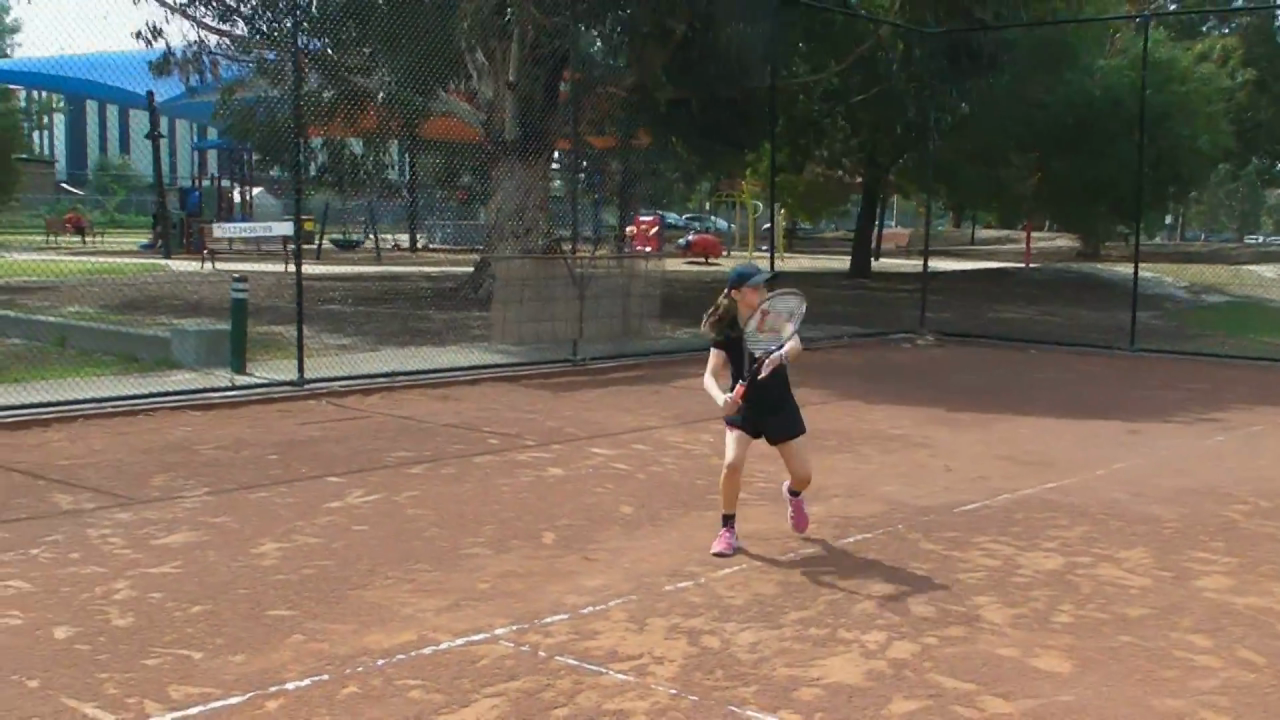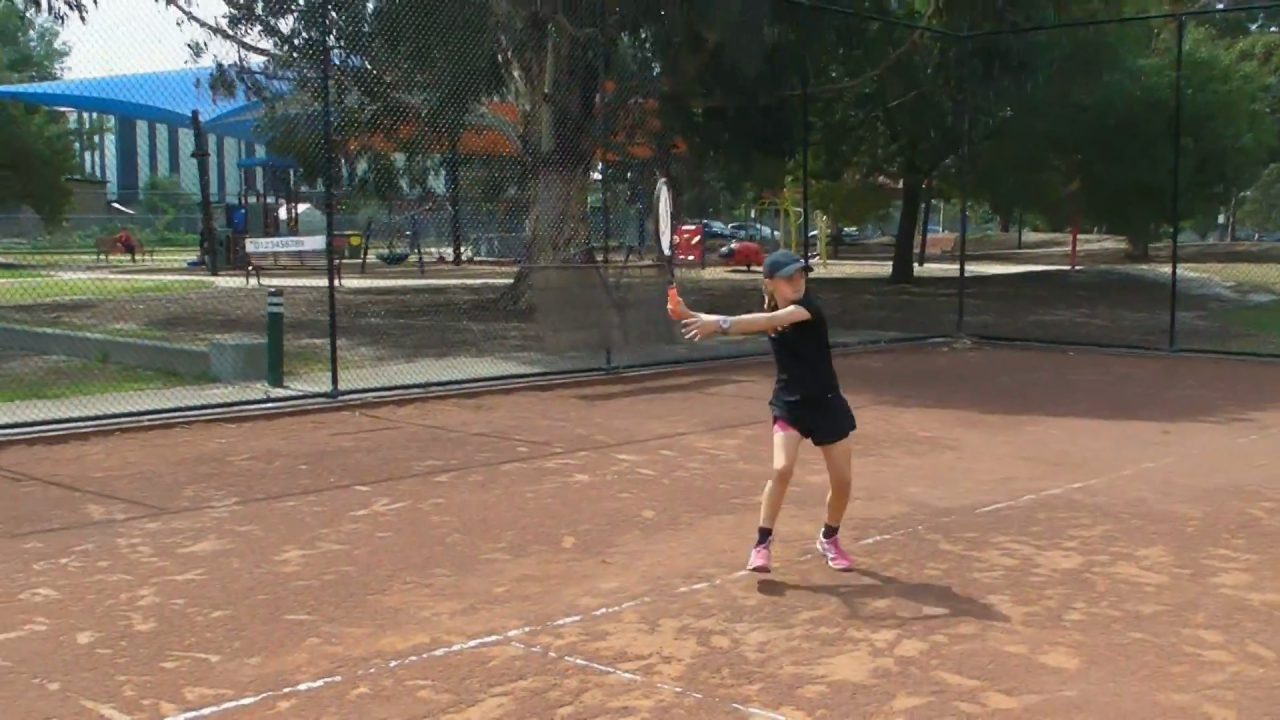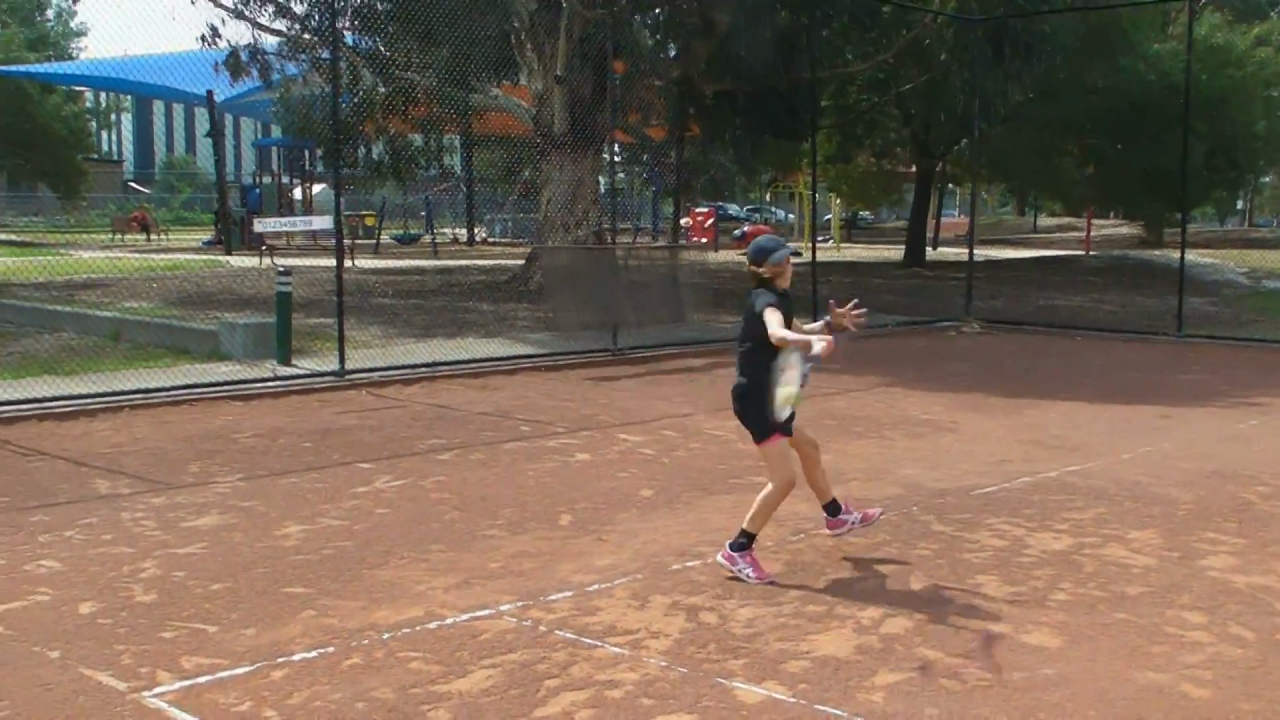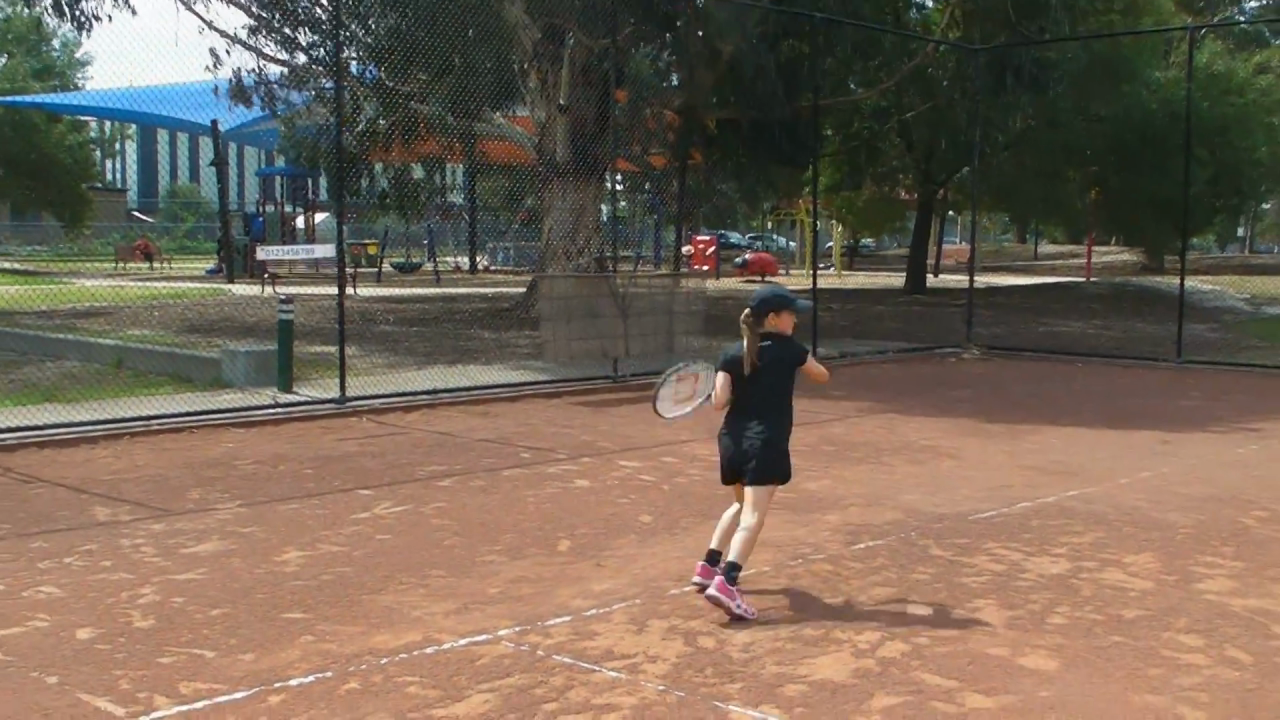
dt=0.5s
person 1, frame 1
right shoulder: (724, 332)
left elbow: (796, 347)
right elbow: (710, 376)
left wrist: (779, 357)
right wrist: (721, 397)
left hip: (779, 406)
right hip: (740, 408)
left knee: (803, 475)
right knee: (732, 464)
left ankle: (793, 493)
right ankle: (728, 529)
person 1, frame 2
left shoulder: (809, 308)
right shoulder: (767, 314)
left elbow: (771, 320)
right elbow: (738, 323)
left wrist: (720, 324)
right wrist: (690, 316)
left hip: (825, 403)
right hip: (789, 405)
left knee: (842, 481)
right knee: (782, 469)
left ankle: (830, 540)
right ankle: (763, 543)
person 1, frame 3
left shoulder: (774, 298)
right shoulder: (765, 299)
left elbow: (796, 332)
right elbow: (778, 336)
left wrist: (831, 322)
right wrist: (813, 342)
left hip: (768, 396)
right hip: (756, 401)
left knee: (807, 449)
right knee: (783, 481)
left ankle: (836, 515)
right ankle: (738, 550)
person 1, frame 4
left shoulder: (732, 354)
right shoulder: (791, 350)
left elbow: (718, 401)
right elbow: (822, 376)
left hip: (733, 441)
right hip: (767, 444)
left knee: (741, 506)
right knee: (753, 521)
left ankle: (708, 566)
right ankle: (725, 582)
